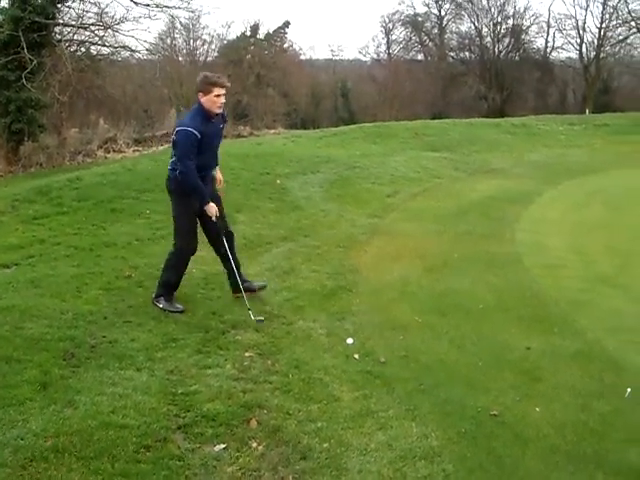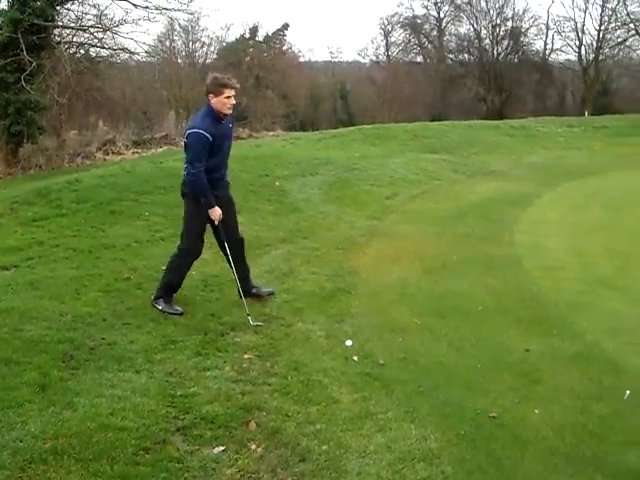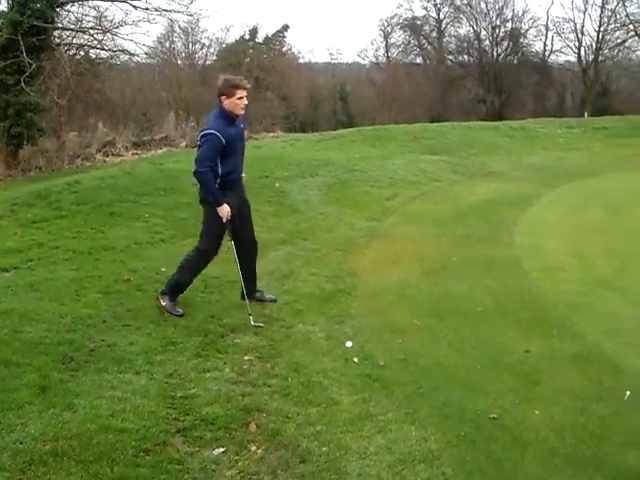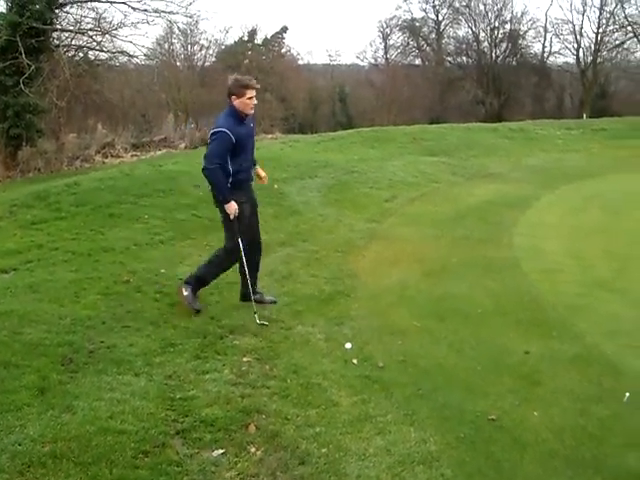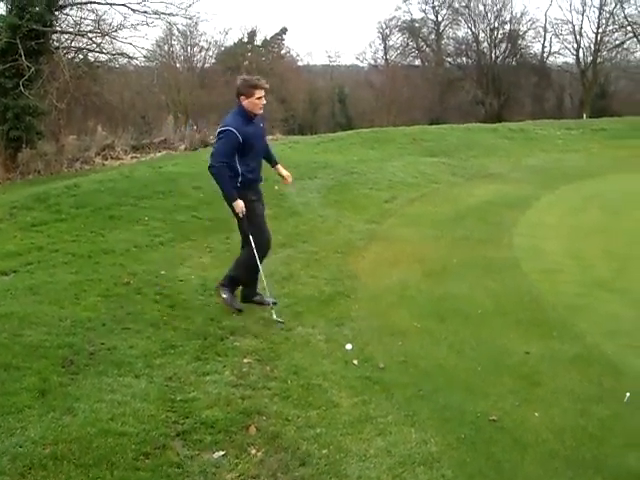
dt=0.1s
person 1, frame 1
left shoulder: (219, 116)
right shoulder: (188, 128)
right elbow: (185, 170)
left wrist: (215, 169)
right wrist: (206, 202)
left hip: (206, 183)
right hip: (184, 188)
left knee: (222, 234)
right knee: (185, 243)
left ankle: (238, 282)
right ankle: (163, 295)
person 1, frame 2
left shoulder: (227, 117)
right shoulder: (200, 129)
right elbow: (195, 172)
right wrist: (210, 206)
left hip: (220, 187)
right hip: (198, 191)
left knee: (233, 238)
right knee: (191, 246)
left ankle: (247, 287)
right ankle: (163, 296)
person 1, frame 3
left shoulder: (238, 118)
right shoulder: (215, 131)
right elbow: (202, 170)
right wrist: (219, 203)
left hip: (236, 189)
right hip: (219, 194)
left knee: (248, 241)
right knee: (207, 247)
left ankle: (250, 289)
right ankle: (169, 294)
person 1, frame 4
left shoulder: (248, 117)
right shoulder: (225, 129)
right elbow: (210, 167)
left wrist: (255, 166)
right wrist: (226, 200)
left hip: (245, 188)
right hip: (230, 193)
left knee: (253, 242)
right knee: (235, 246)
left ankle: (250, 291)
right ankle: (192, 285)
person 1, frame 5
left shoulder: (257, 117)
right shoulder: (232, 128)
right elbow: (216, 165)
left wrist: (277, 166)
right wrist: (233, 199)
left hip: (253, 188)
right hip: (240, 192)
left knee: (252, 240)
right knee: (260, 242)
left ankle: (249, 291)
right ankle: (227, 285)
